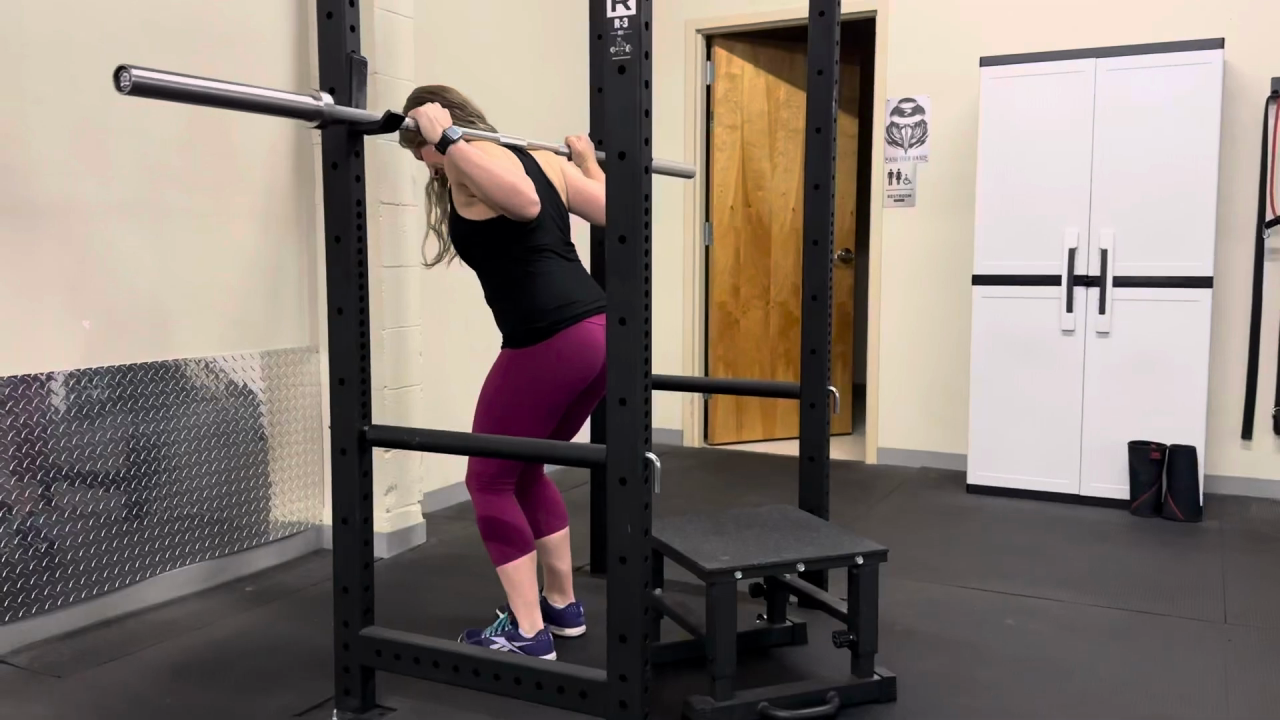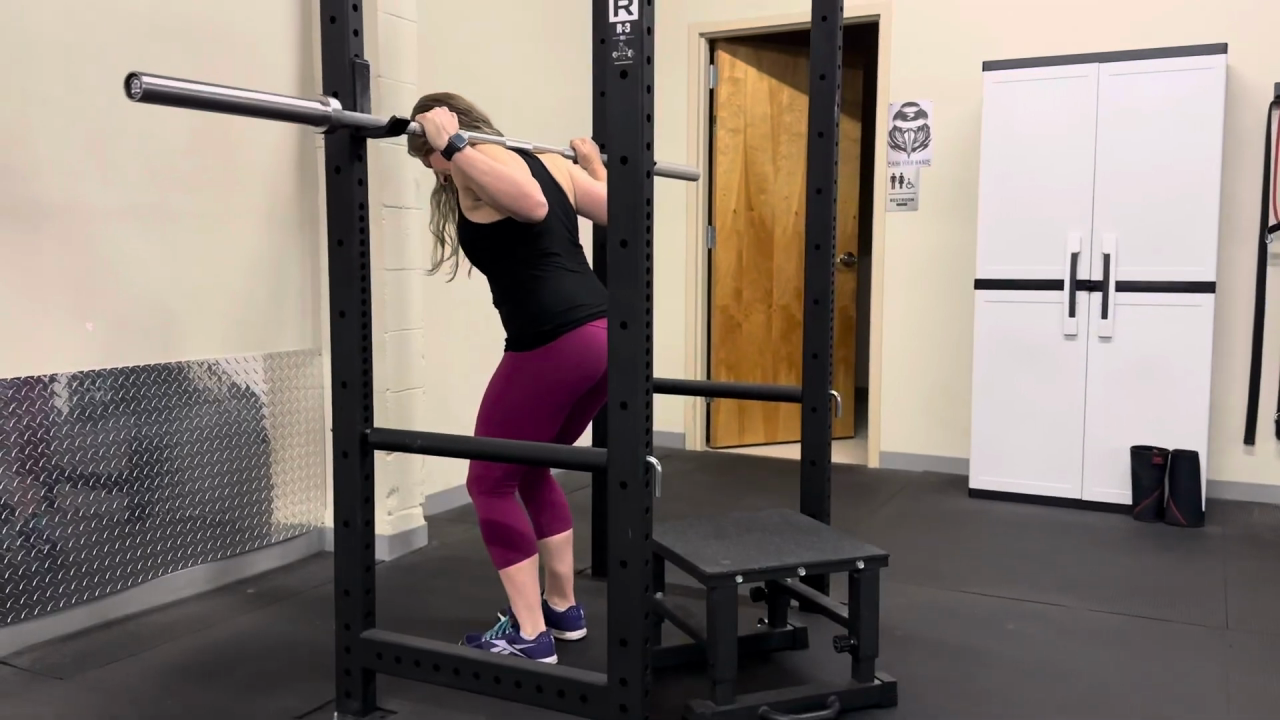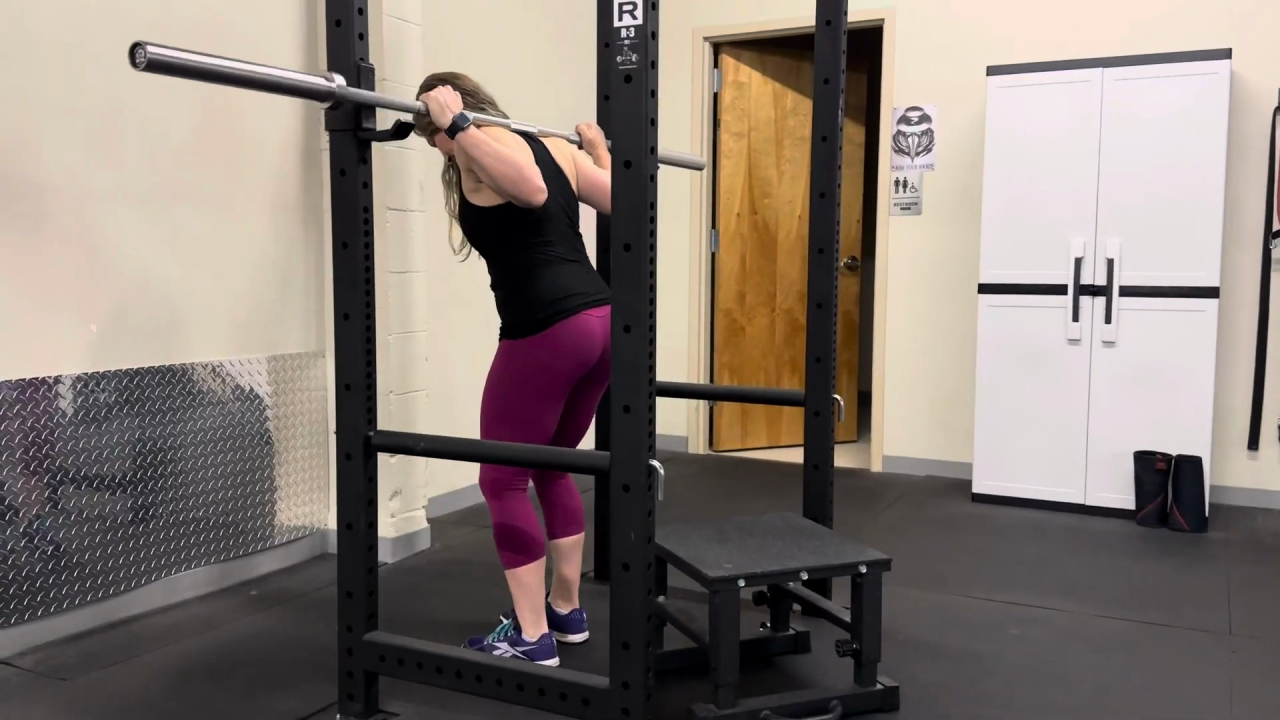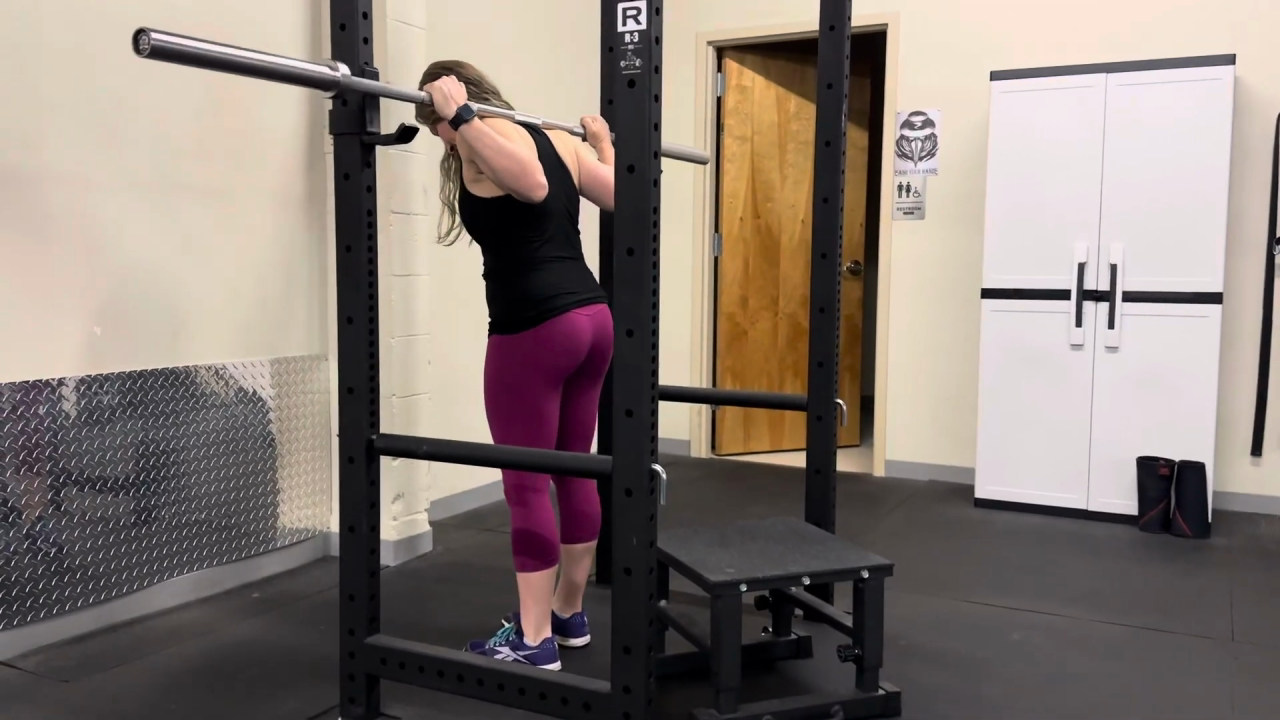
dt=0.3s
person 1, frame 1
left shoulder: (466, 160)
right shoulder: (541, 157)
left elbow: (524, 203)
right elbow: (615, 213)
left wrist: (444, 141)
right wrist: (589, 162)
left hip: (550, 344)
right hip: (599, 332)
left knee: (489, 482)
right knee: (523, 470)
left ankle: (527, 631)
right ankle: (563, 604)
person 1, frame 2
left shoulder: (473, 164)
right shoulder: (548, 160)
left elbow: (532, 206)
left wrist: (450, 145)
right wrist: (595, 166)
left hip: (553, 346)
right hip: (602, 335)
left knee: (490, 483)
right knee: (530, 471)
left ankle: (529, 634)
right ankle: (563, 606)
person 1, frame 3
left shoulder: (479, 145)
right shoulder: (554, 146)
left elbow: (530, 190)
left wrist: (456, 125)
right wrist: (599, 150)
left hip: (545, 333)
right hip: (599, 322)
left knee: (504, 483)
right knee: (551, 470)
left ankle: (532, 635)
right ankle: (566, 609)
person 1, frame 4
left shoulder: (482, 138)
right shoulder: (558, 138)
left elbow: (530, 184)
right elbow: (624, 198)
left wrist: (459, 116)
right wrist: (603, 144)
left hip: (533, 332)
right hip: (591, 320)
left knee: (527, 486)
right knee: (574, 474)
left ankle: (534, 639)
right ankle: (569, 612)
